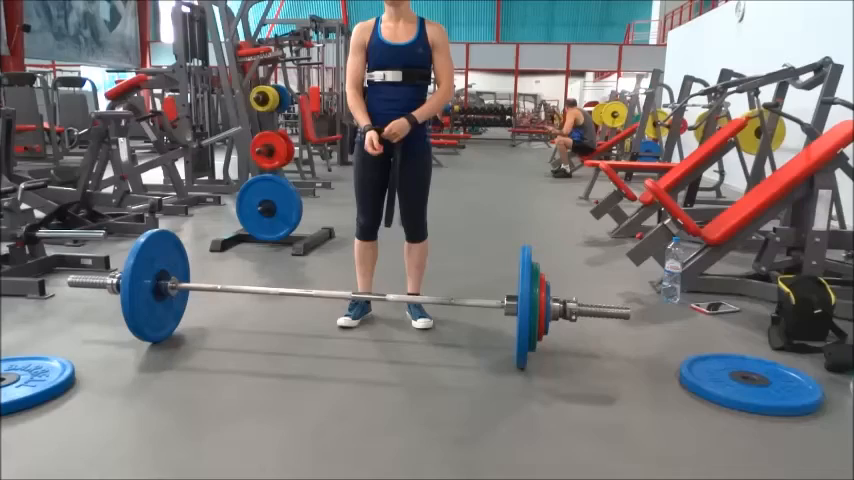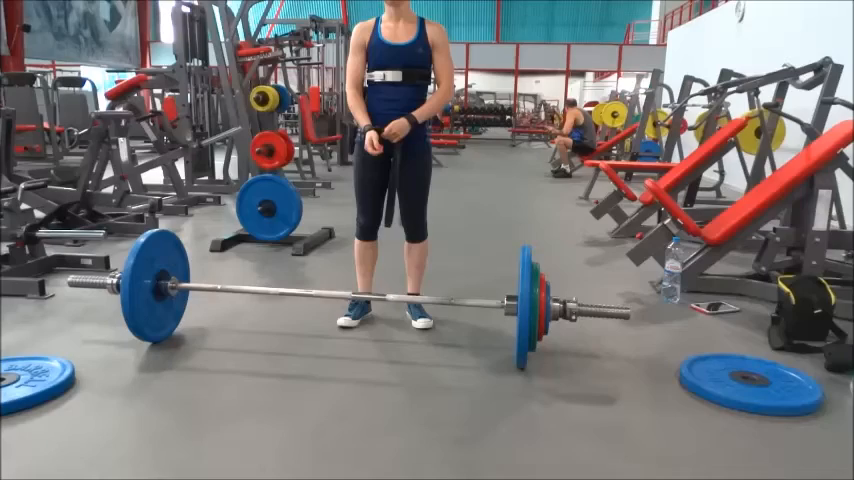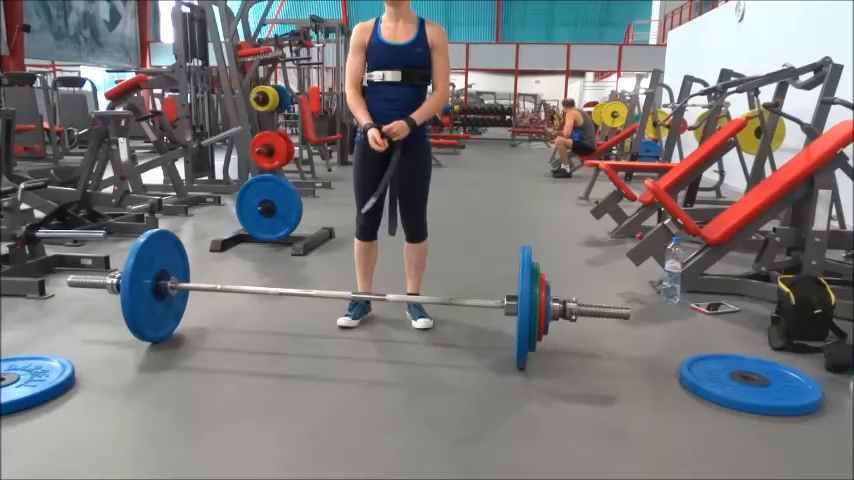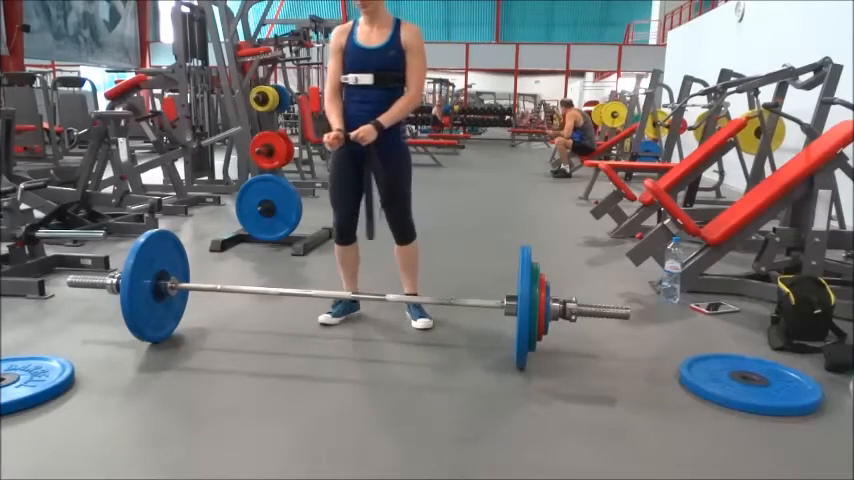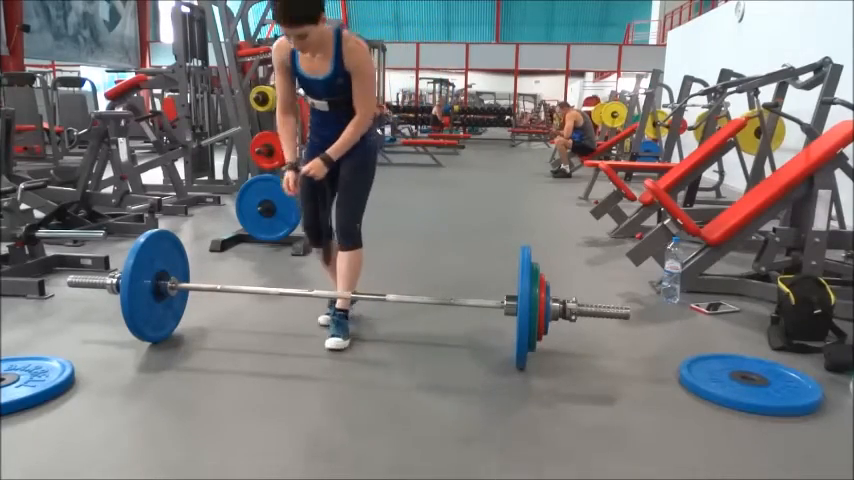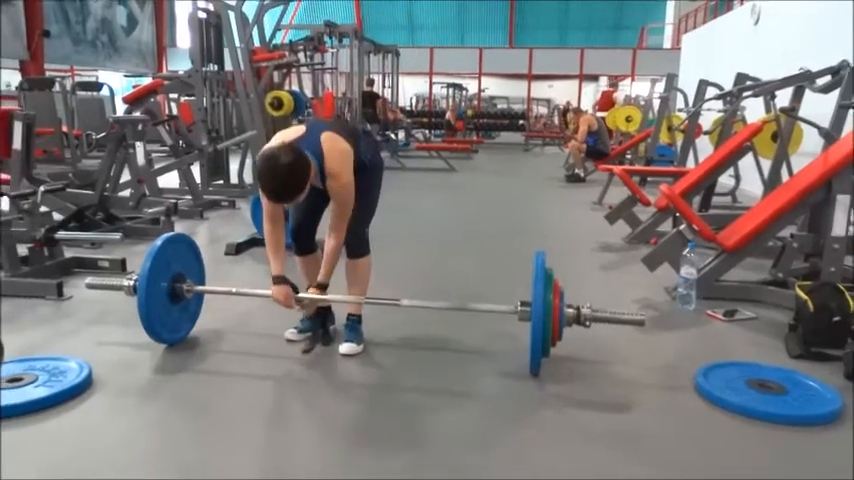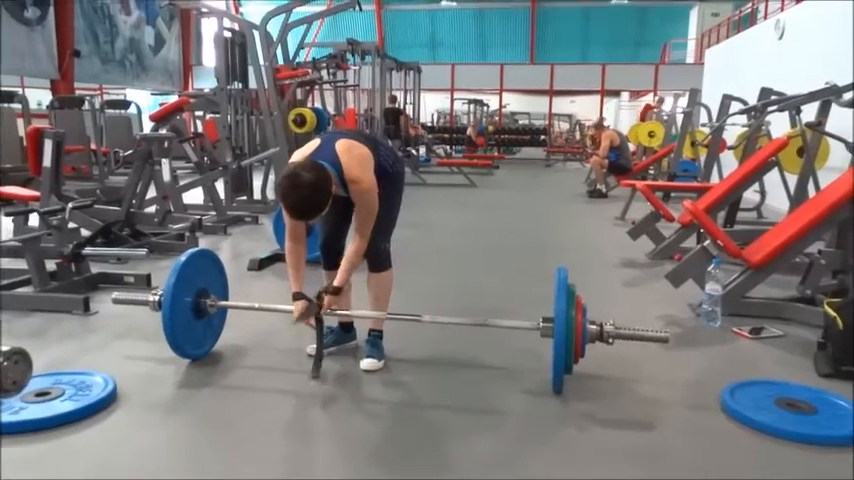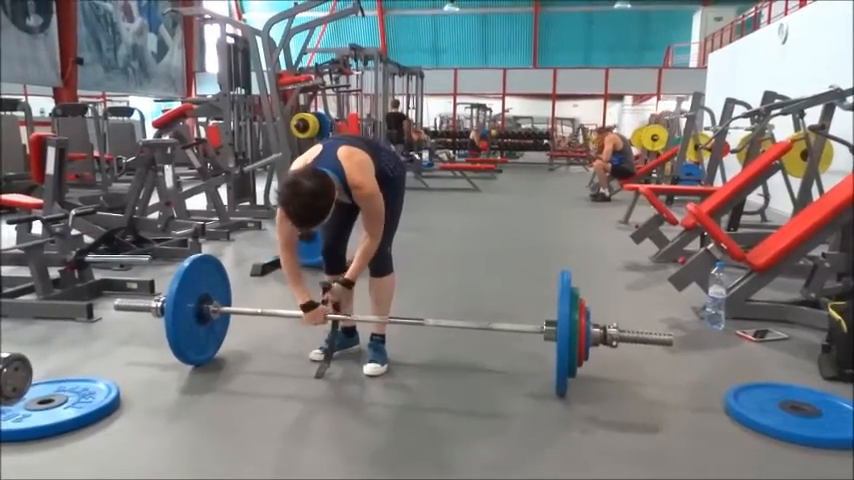
dt=0.7s
person 1, frame 1
left shoulder: (432, 32)
right shoulder: (363, 31)
left elbow: (446, 88)
right elbow: (352, 88)
left wrist: (410, 120)
right wrist: (367, 128)
left hip: (413, 141)
right hip: (371, 139)
left knee: (414, 222)
right knee: (366, 221)
left ankle: (414, 300)
right ankle: (362, 299)
person 1, frame 2
left shoulder: (433, 32)
right shoulder: (363, 31)
left elbow: (445, 88)
right elbow: (353, 88)
left wrist: (410, 120)
right wrist: (367, 128)
left hip: (413, 141)
right hip: (371, 139)
left knee: (414, 222)
right knee: (366, 221)
left ankle: (414, 300)
right ankle: (362, 299)
person 1, frame 3
left shoulder: (432, 33)
right shoulder: (363, 31)
left elbow: (441, 90)
right elbow: (352, 88)
left wrist: (410, 123)
right wrist: (369, 126)
left hip: (413, 140)
right hip: (370, 137)
left knee: (414, 222)
right knee: (366, 220)
left ankle: (413, 300)
right ankle: (362, 298)
person 1, frame 4
left shoulder: (407, 34)
right shoulder: (341, 35)
left elbow: (414, 92)
right elbow: (331, 91)
left wrist: (377, 125)
right wrist: (337, 129)
left hip: (388, 141)
right hip: (347, 141)
left knee: (401, 222)
right knee: (342, 224)
left ankle: (412, 299)
right ankle: (350, 297)
person 1, frame 5
left shoulder: (352, 49)
right shoulder: (282, 51)
left elbow: (365, 115)
right elbow: (286, 111)
left wrist: (327, 160)
right wrist: (291, 163)
left hip: (357, 144)
right hip: (318, 140)
left knee: (347, 227)
right knee: (313, 225)
left ankle: (341, 313)
right ankle: (343, 291)
person 1, frame 6
left shoulder: (338, 174)
right shoulder: (270, 162)
left elbow: (336, 234)
right elbow: (272, 225)
left wrist: (321, 285)
right wrist: (278, 279)
left hip: (362, 164)
right hip: (313, 161)
left knee: (354, 236)
right knee: (300, 233)
left ankle: (354, 320)
right ankle: (321, 311)
person 1, frame 7
left shoulder: (360, 179)
right shoulder: (293, 180)
left elbow: (361, 238)
right elbow: (294, 241)
left wrist: (335, 288)
right wrist: (297, 294)
left hip: (383, 173)
right hip: (337, 173)
left knee: (376, 248)
right knee: (329, 246)
left ankle: (376, 335)
right ankle: (345, 328)
person 1, frame 8
left shoulder: (362, 185)
right shoulder: (294, 188)
left elbow: (373, 237)
right elbow: (286, 249)
left wrist: (347, 282)
right wrist: (306, 303)
left hip: (384, 177)
right hip: (338, 179)
left knee: (379, 253)
right knee: (331, 251)
left ankle: (378, 340)
right ankle: (347, 333)
